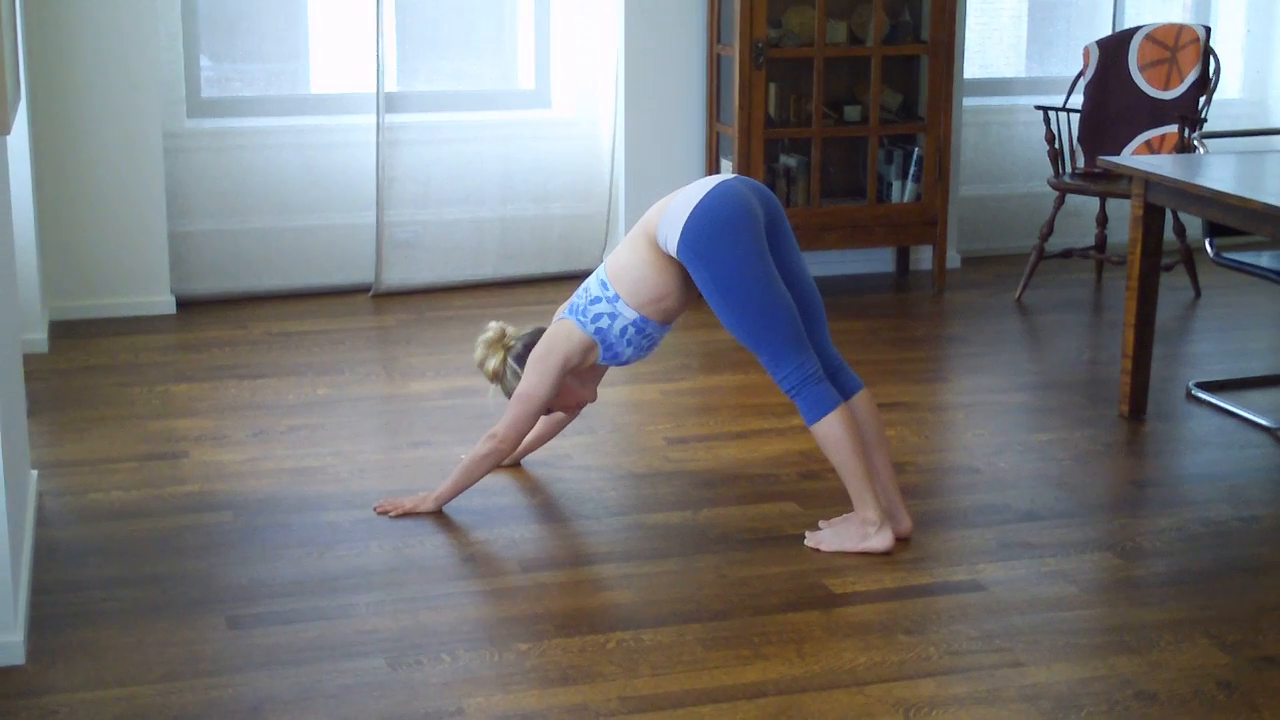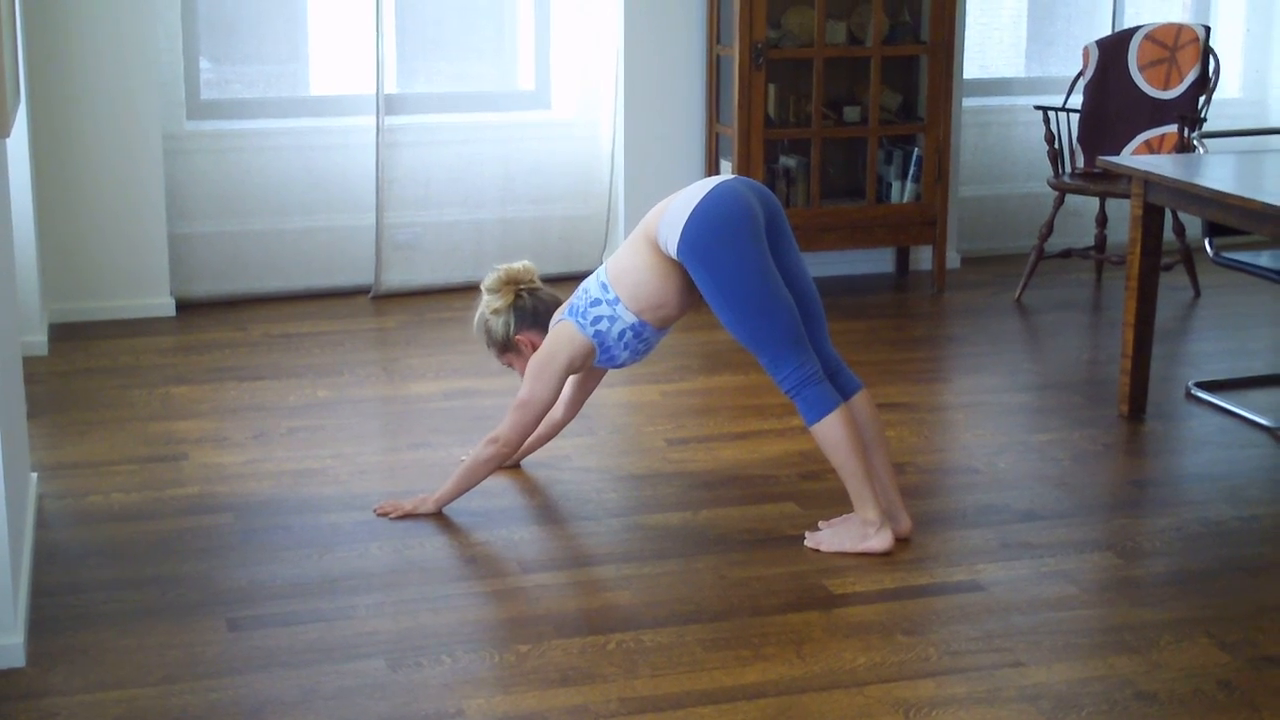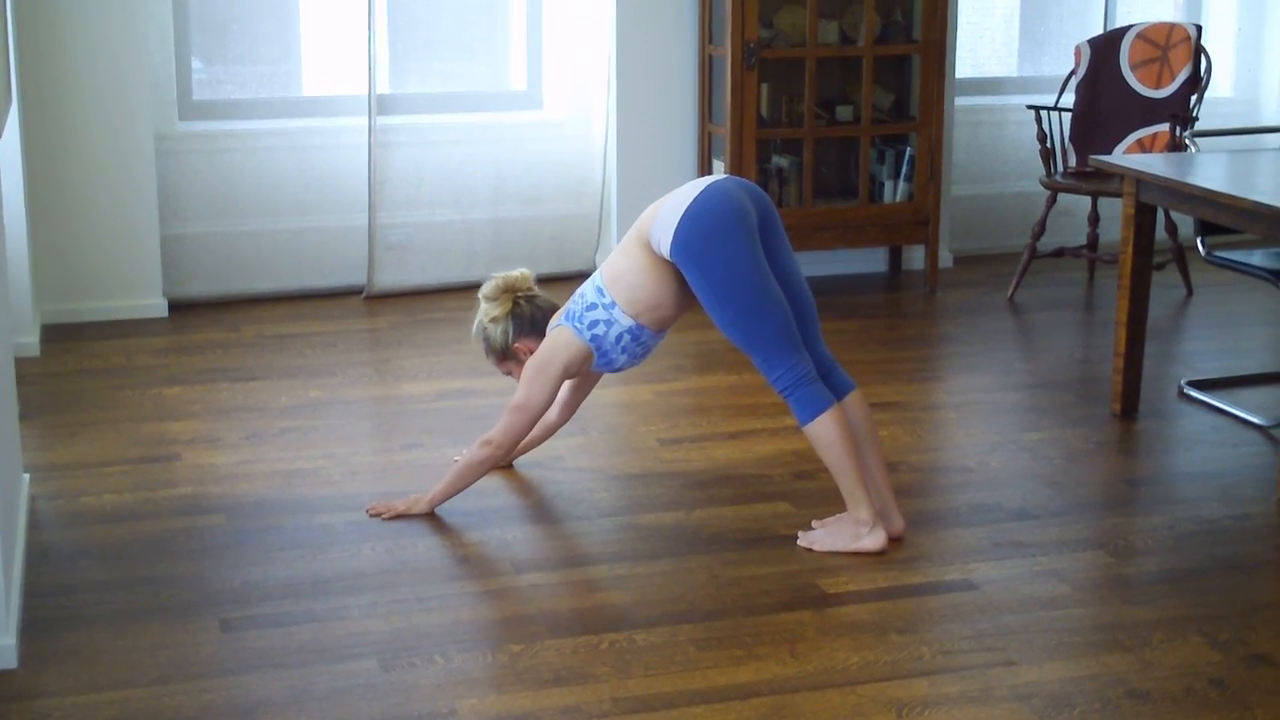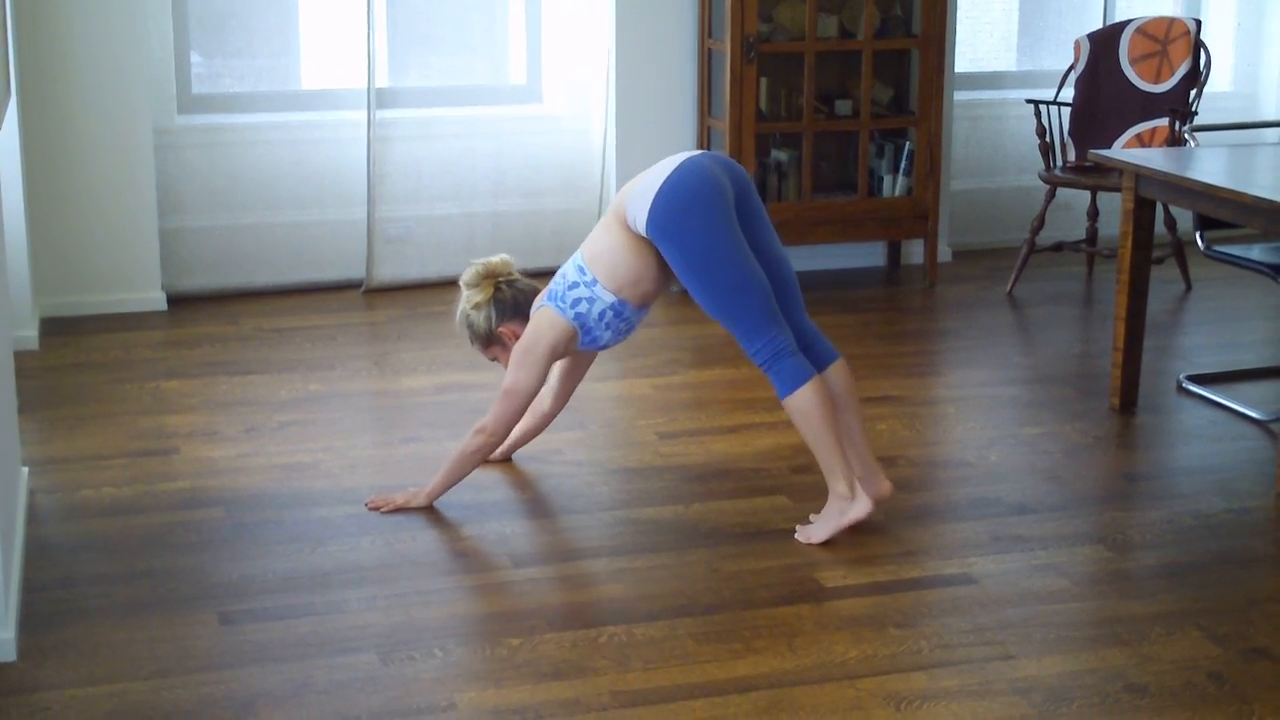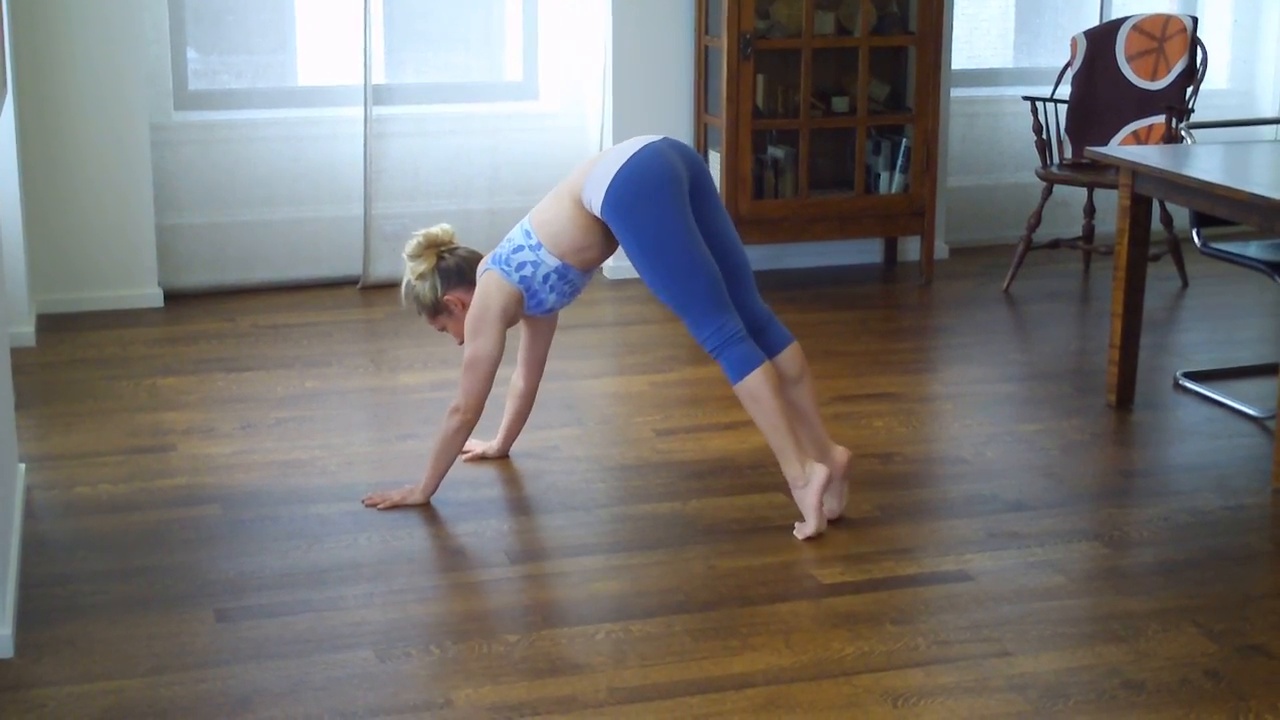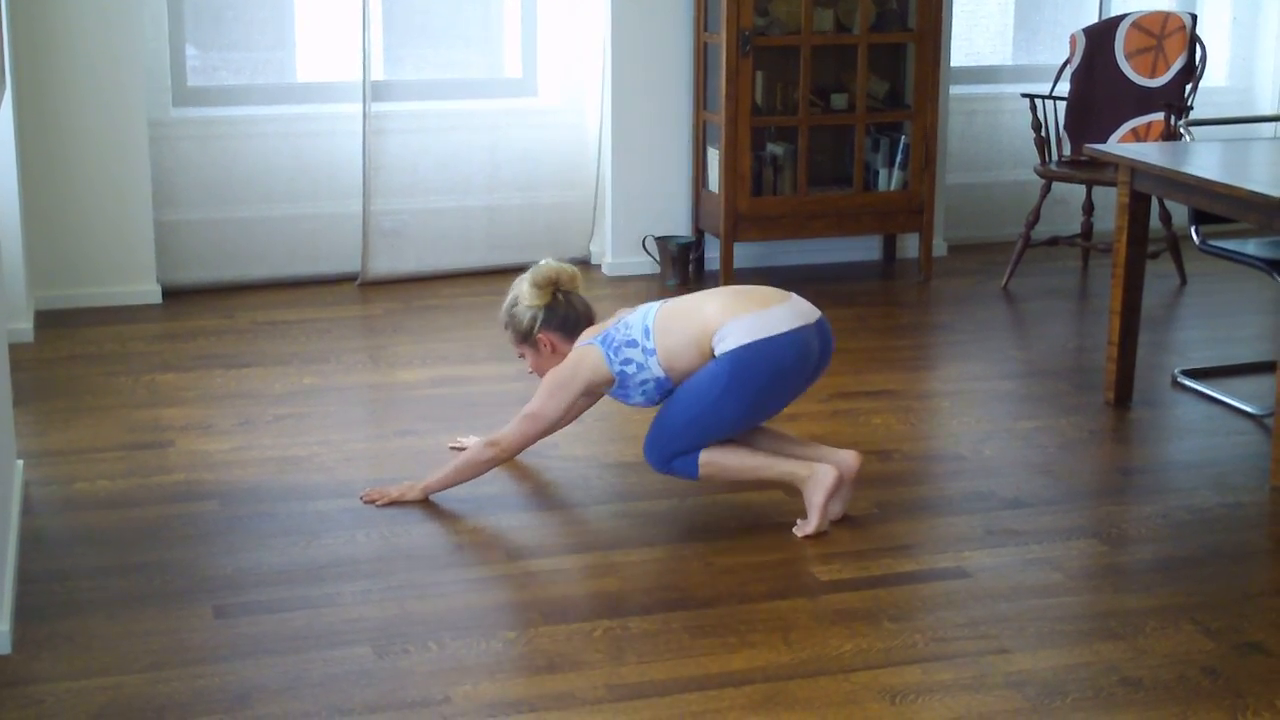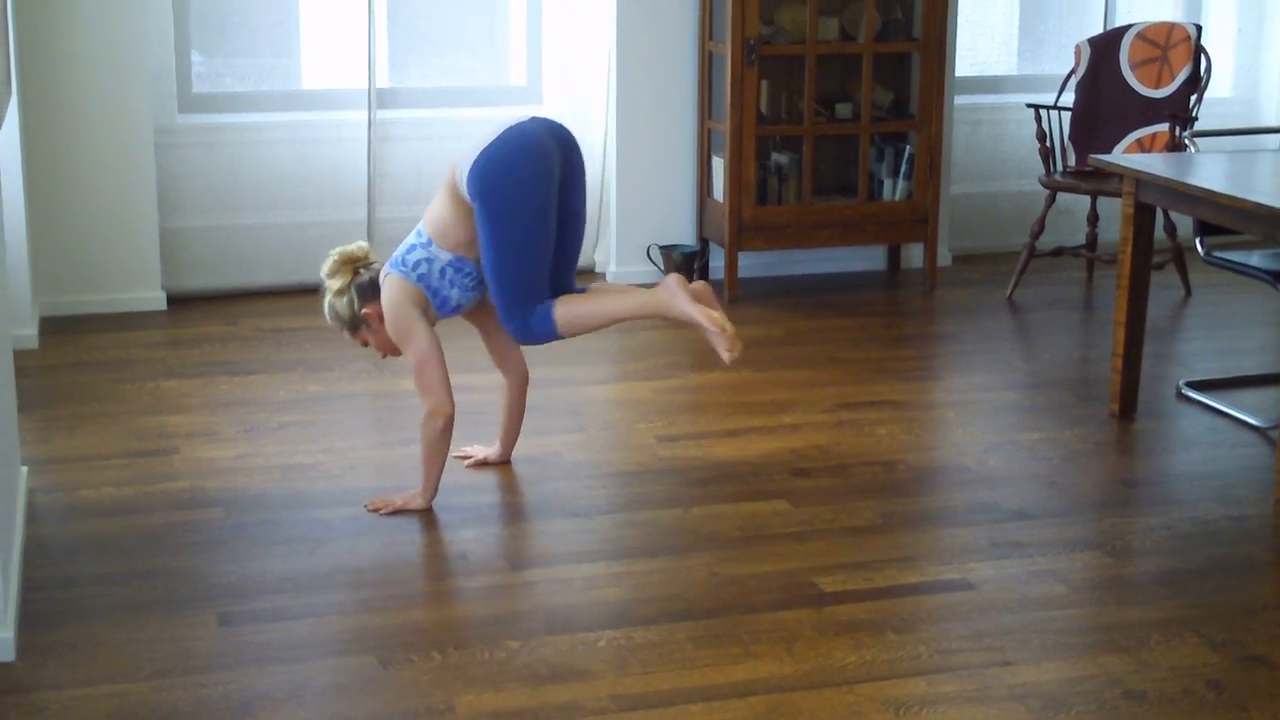
dt=0.7s
person 1, frame 1
left shoulder: (558, 346)
right shoulder: (587, 337)
left elbow: (500, 438)
left wrist: (433, 499)
right wrist: (519, 453)
left hip: (709, 226)
right hip: (735, 201)
left knee: (800, 375)
right knee: (822, 362)
left ankle: (872, 523)
right ankle: (891, 509)
person 1, frame 2
left shoulder: (561, 344)
right shoulder: (586, 330)
left elbow: (503, 440)
right elbow: (564, 407)
left wrist: (434, 500)
right wrist: (514, 456)
left hip: (710, 226)
right hip: (735, 201)
left knee: (800, 376)
right knee: (821, 362)
left ankle: (872, 524)
right ankle: (891, 510)
person 1, frame 3
left shoulder: (557, 347)
right shoulder: (584, 334)
left elbow: (495, 441)
right elbow: (562, 408)
left wrist: (427, 500)
right wrist: (511, 455)
left hip: (703, 226)
right hip: (728, 201)
left knee: (793, 375)
right knee: (814, 362)
left ankle: (865, 522)
right ankle: (884, 509)
person 1, frame 4
left shoulder: (541, 330)
right shoulder: (572, 316)
left elbow: (489, 430)
right elbow: (554, 394)
left wrist: (427, 493)
right wrist: (509, 448)
left hip: (679, 200)
right hip: (706, 175)
left knee: (773, 348)
right knee: (797, 332)
left ankle: (846, 492)
right ankle: (866, 476)
person 1, frame 5
left shoulder: (490, 296)
right shoulder: (523, 284)
left elbow: (463, 410)
right elbow: (528, 376)
left wrist: (422, 490)
right wrist: (501, 444)
left hip: (634, 184)
right hip: (664, 158)
left knee: (721, 333)
right knee: (750, 315)
left ankle: (803, 473)
right ankle: (824, 451)
person 1, frame 6
left shoulder: (583, 359)
right shoulder: (607, 338)
left elbow: (505, 443)
right elbow: (564, 411)
left wrist: (422, 488)
right wrist: (495, 446)
left hip: (768, 345)
right hip: (805, 329)
left knee: (665, 453)
right knee: (703, 431)
left ankle: (815, 473)
right ankle: (833, 458)
person 1, frame 7
left shoulder: (398, 300)
right shoulder: (454, 291)
left elbow: (439, 409)
right elbow: (516, 372)
left wrist: (424, 495)
right wrist: (503, 449)
left hip: (508, 161)
right hip: (546, 139)
left knee: (527, 321)
right knee: (553, 301)
left ankle: (663, 299)
right ankle: (681, 299)
